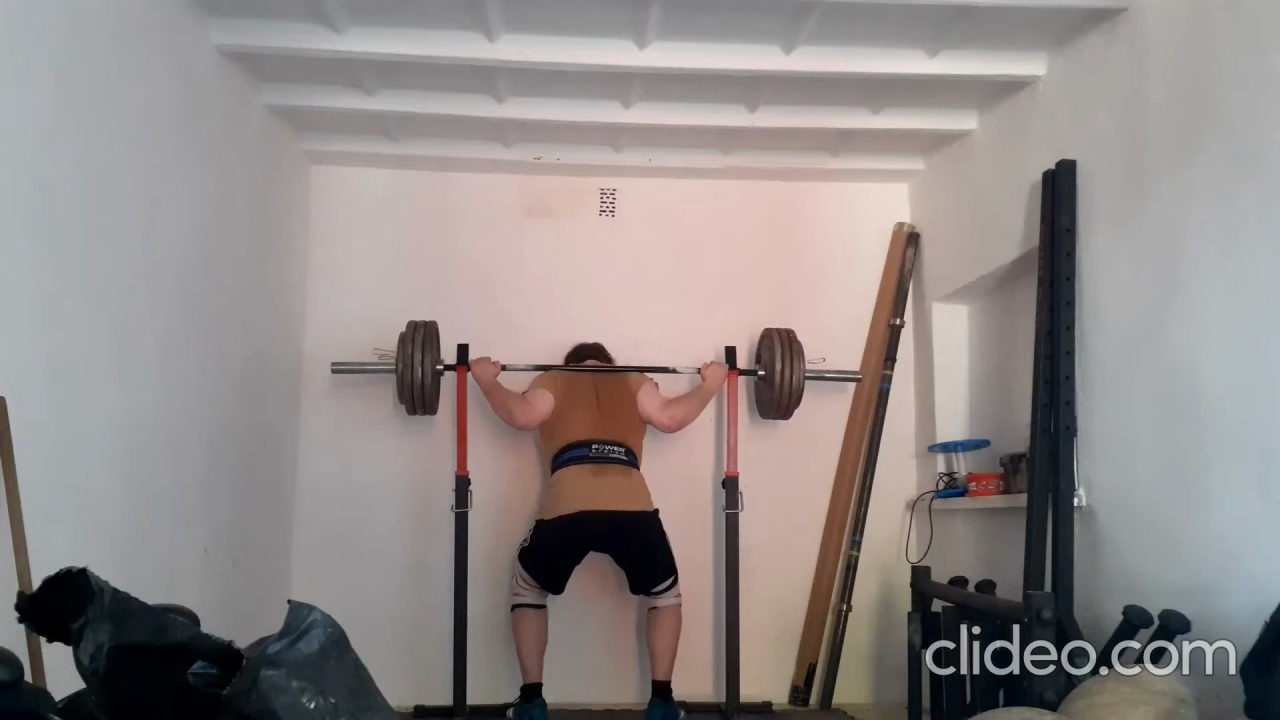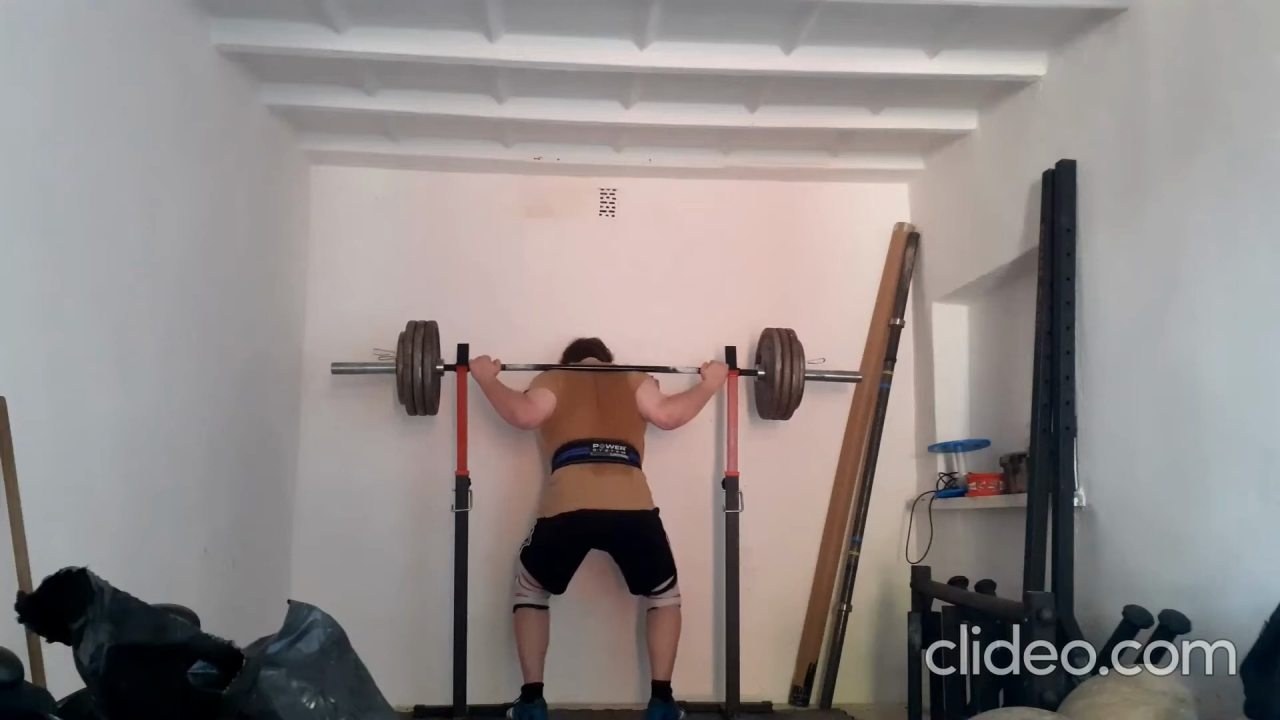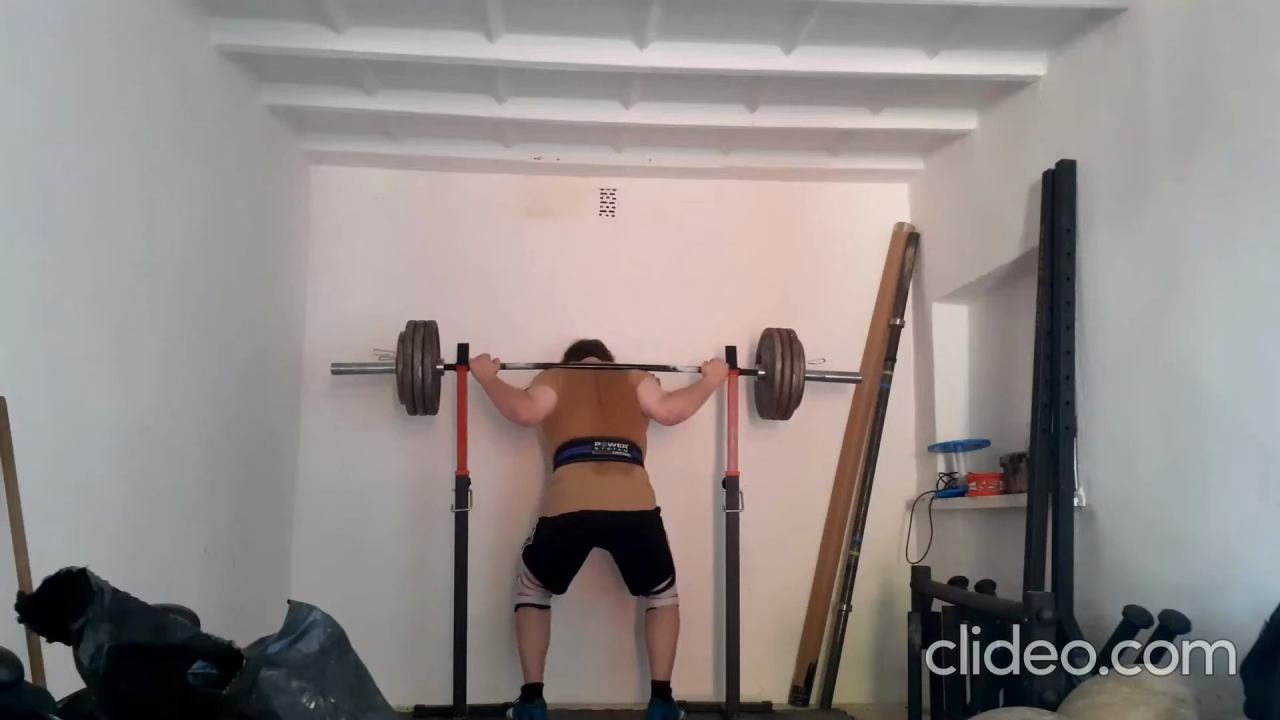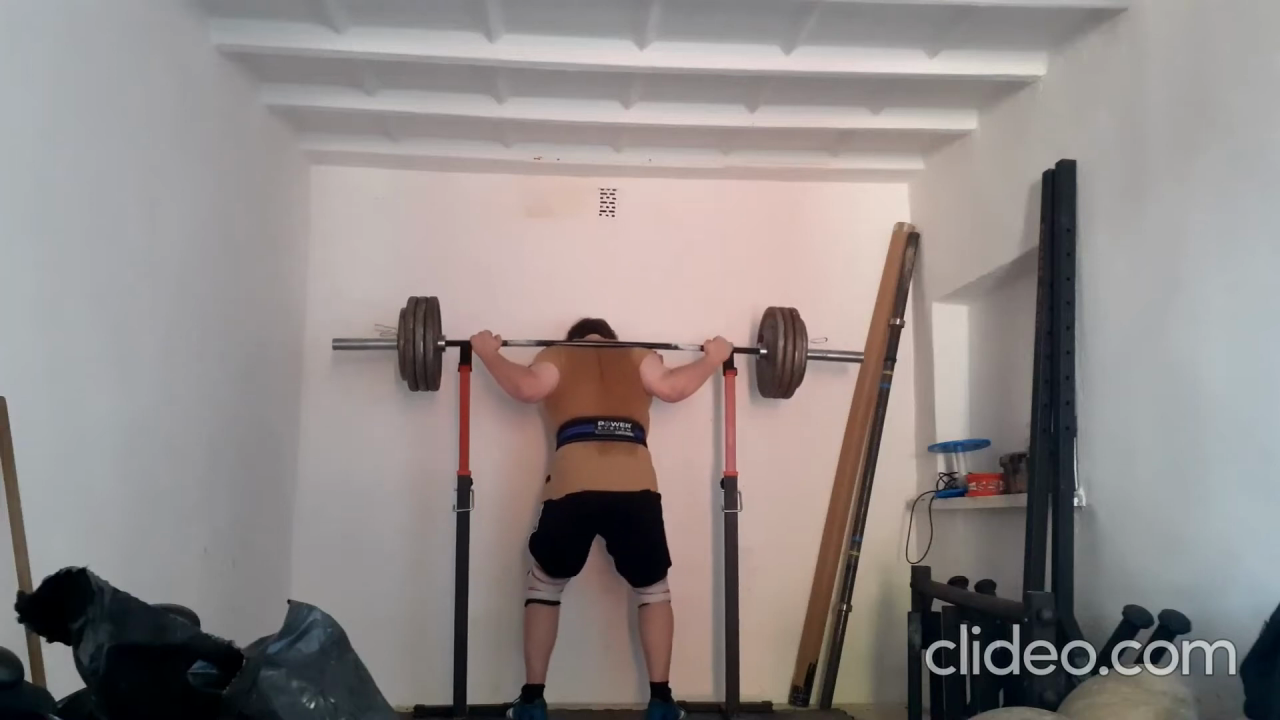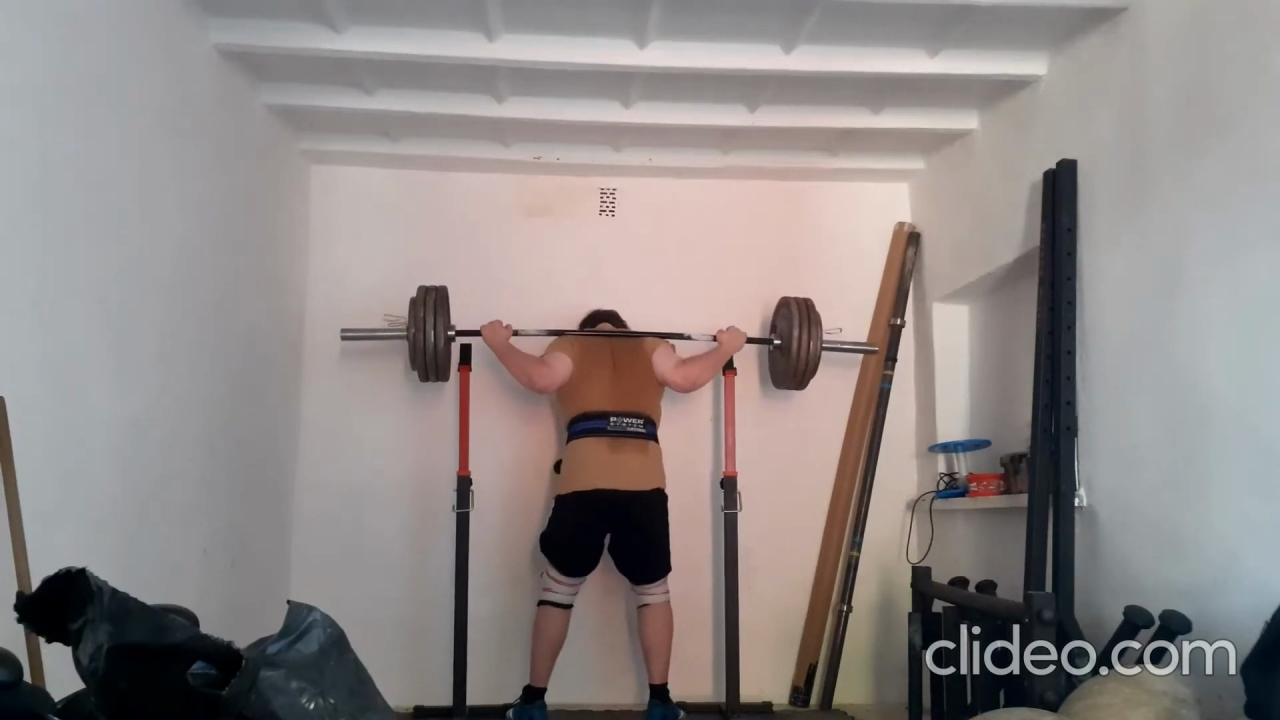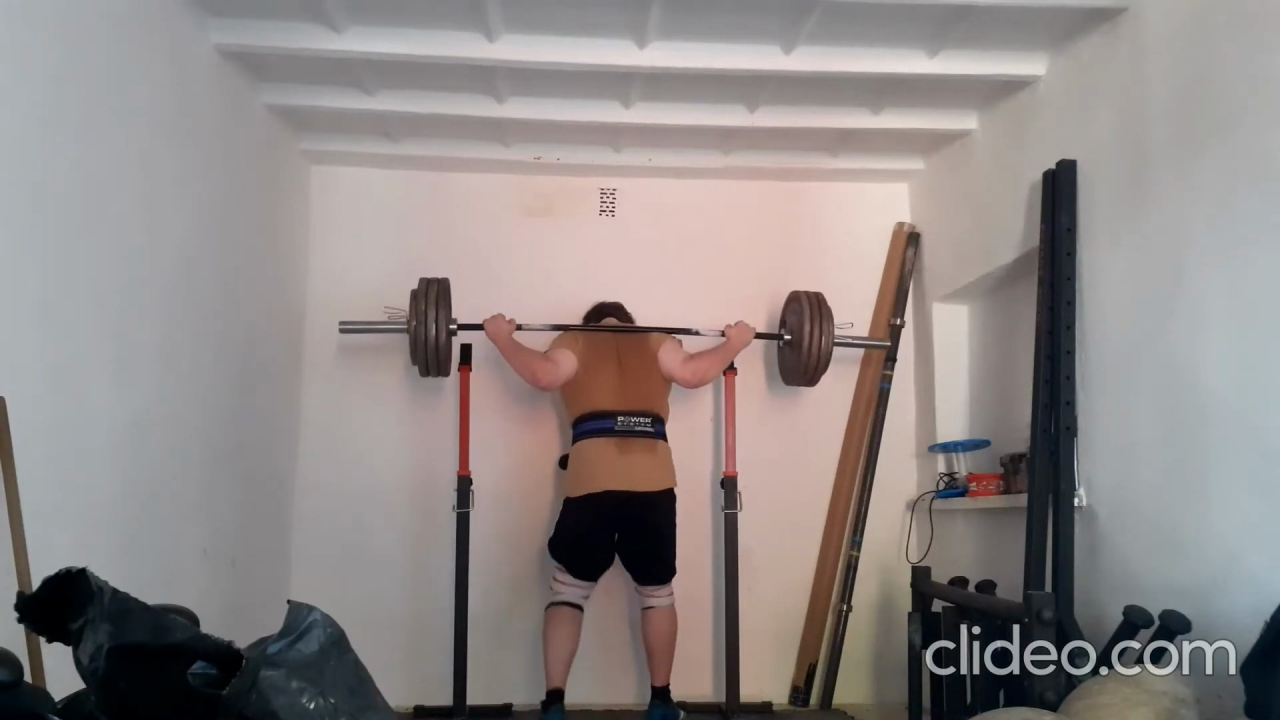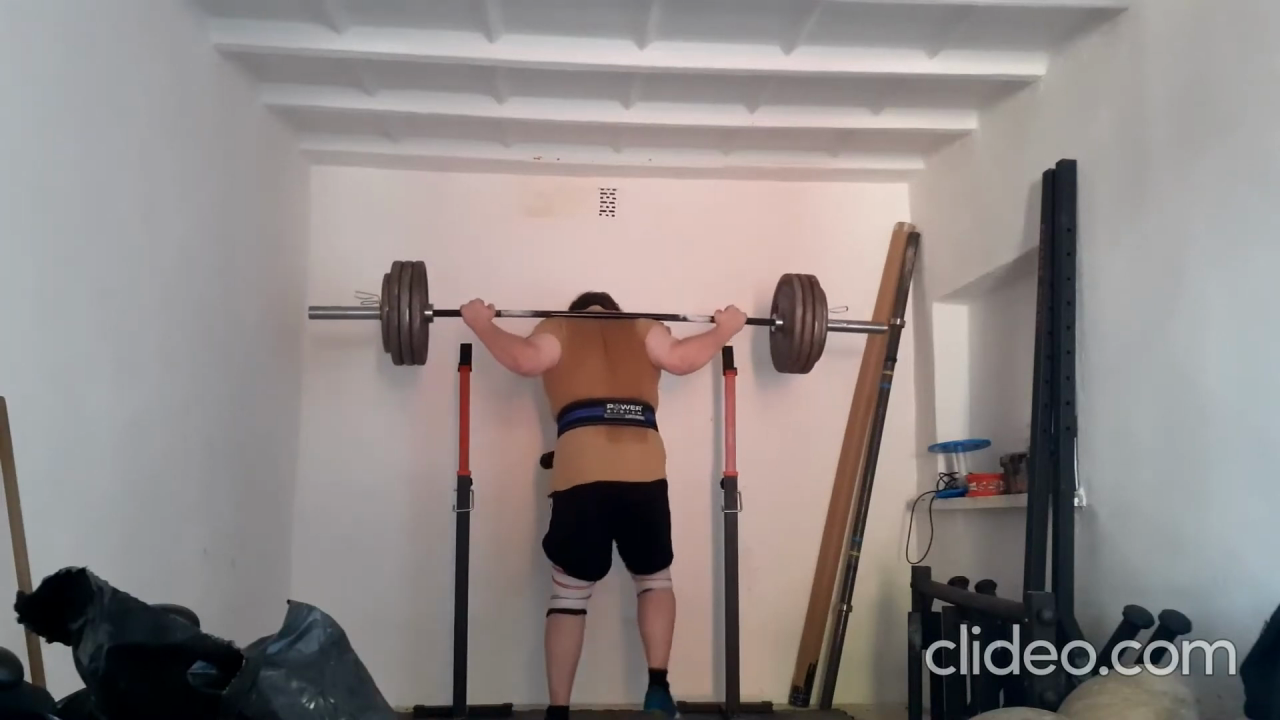
dt=0.4s
person 1, frame 1
left shoulder: (553, 381)
right shoulder: (633, 381)
left elbow: (521, 416)
right elbow: (670, 418)
left wrist: (486, 379)
right wrist: (710, 384)
left hip: (567, 507)
right hip: (632, 507)
left knee: (527, 591)
right knee: (665, 595)
person 1, frame 2
left shoulder: (553, 379)
right shoulder: (634, 378)
left elbow: (524, 415)
right elbow: (668, 415)
left wrist: (485, 379)
right wrist: (711, 383)
left hip: (568, 505)
right hip: (632, 505)
left knee: (530, 592)
right knee: (664, 595)
person 1, frame 3
left shoulder: (554, 378)
right shoulder: (635, 378)
left elbow: (524, 412)
right elbow: (669, 410)
left wrist: (487, 376)
right wrist: (711, 379)
left hip: (570, 503)
right hip: (634, 504)
left knee: (532, 591)
right knee: (662, 595)
person 1, frame 4
left shoulder: (557, 355)
right shoulder: (637, 355)
left elbow: (526, 388)
right elbow: (672, 387)
left wrist: (487, 353)
right wrist: (714, 358)
left hip: (573, 485)
right hip: (635, 487)
left knee: (543, 587)
right knee: (653, 591)
person 1, frame 5
left shoulder: (569, 345)
right shoulder: (650, 347)
left elbow: (539, 378)
right elbow: (686, 378)
left wrist: (498, 343)
right wrist: (727, 347)
left hip: (583, 482)
right hip: (644, 482)
left knee: (558, 590)
right knee: (653, 592)
person 1, frame 6
left shoulder: (574, 341)
right shoulder: (656, 342)
left elbow: (543, 375)
right elbow: (693, 373)
left wrist: (502, 338)
right wrist: (735, 343)
left hip: (591, 481)
right hip: (653, 482)
left knee: (568, 591)
right knee: (657, 594)
person 1, frame 7
left shoulder: (558, 328)
right shoulder: (642, 328)
left elbow: (525, 360)
right elbow: (682, 358)
left wrist: (481, 323)
right wrist: (726, 328)
left hip: (581, 474)
right hip: (644, 473)
left knee: (569, 595)
right knee: (655, 579)
right ankle: (658, 685)
